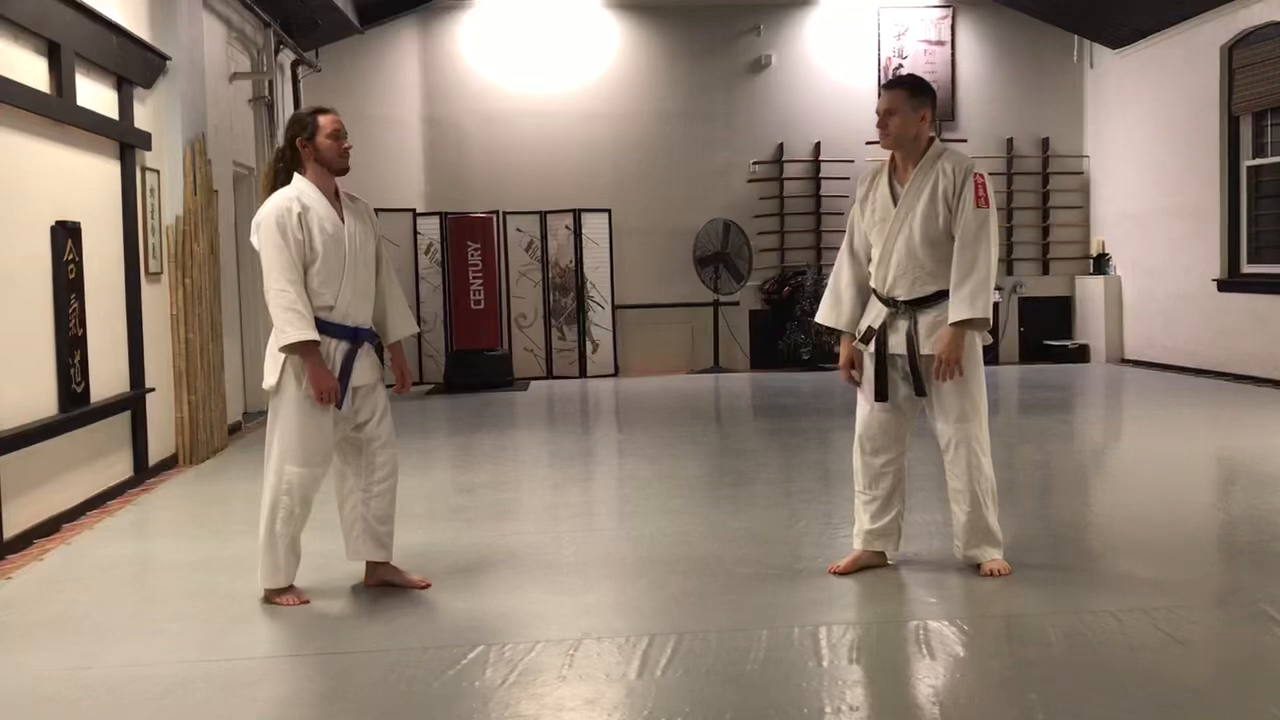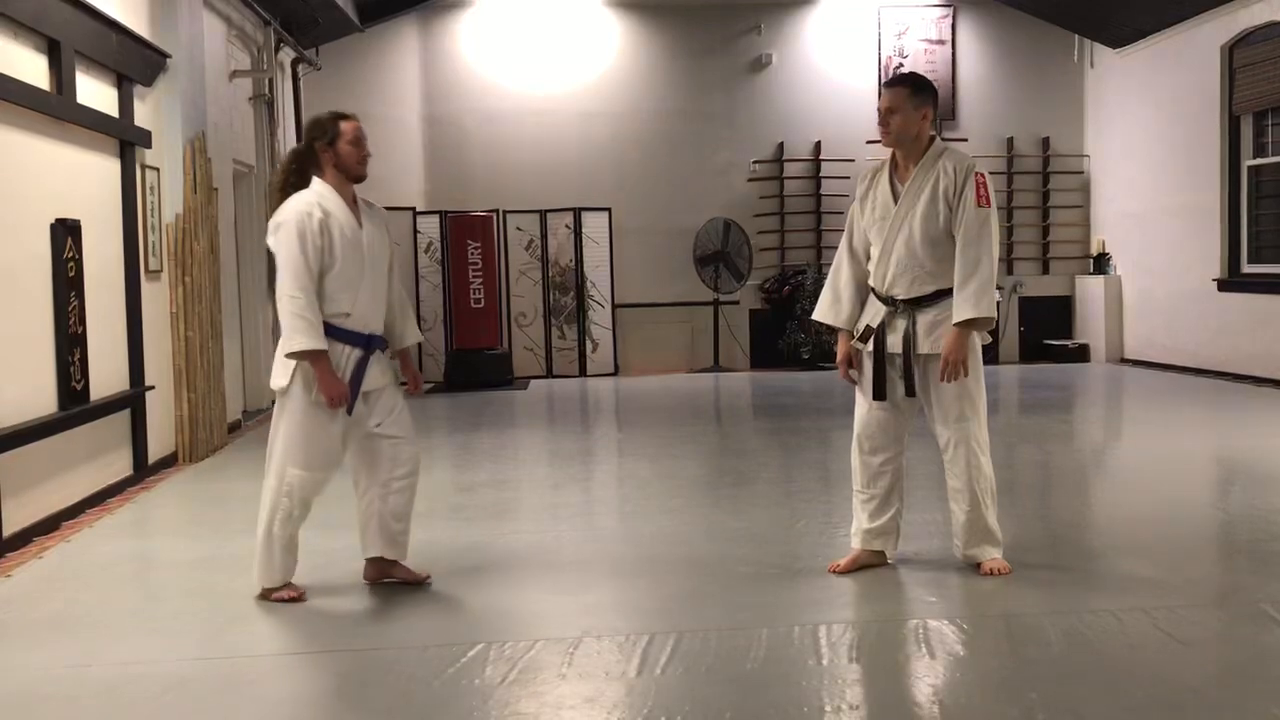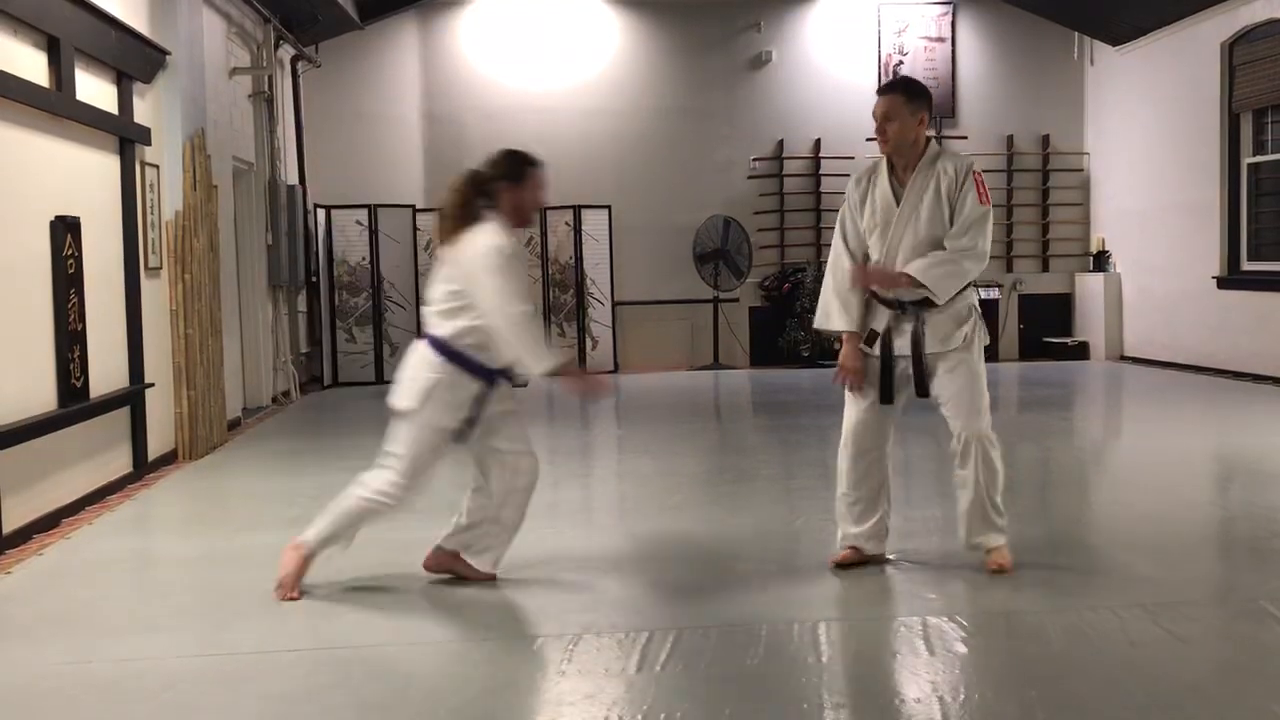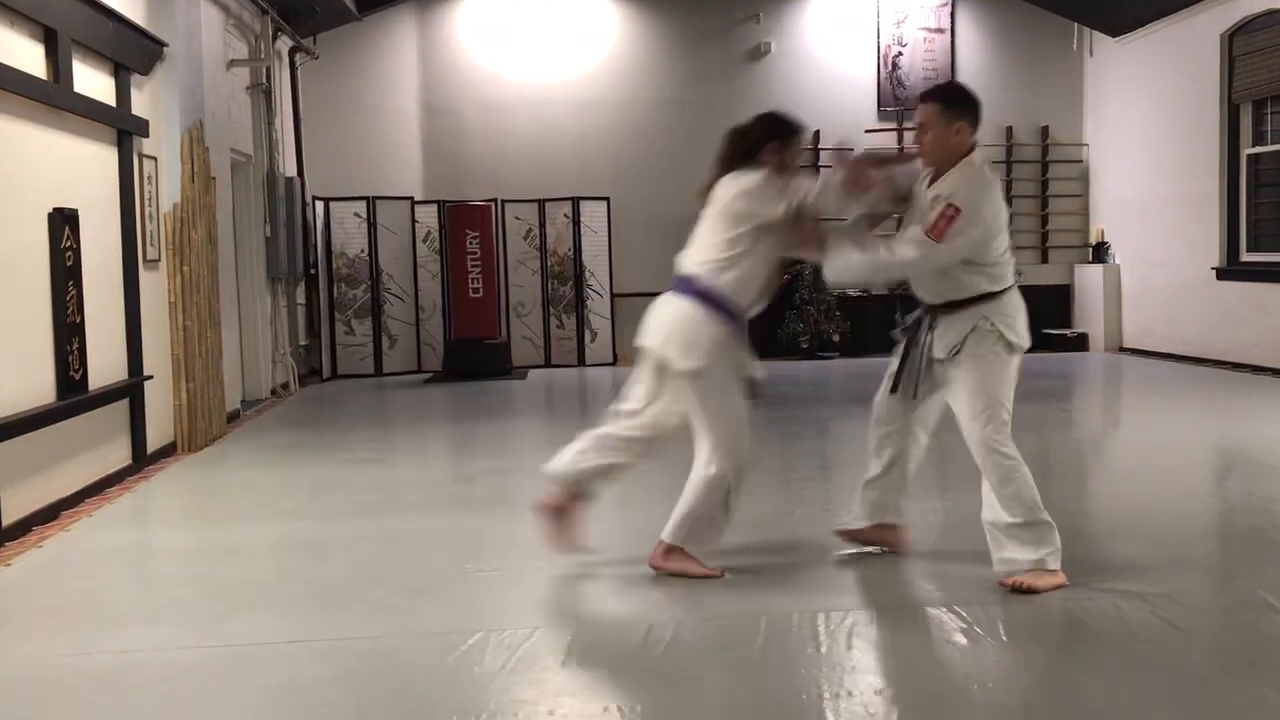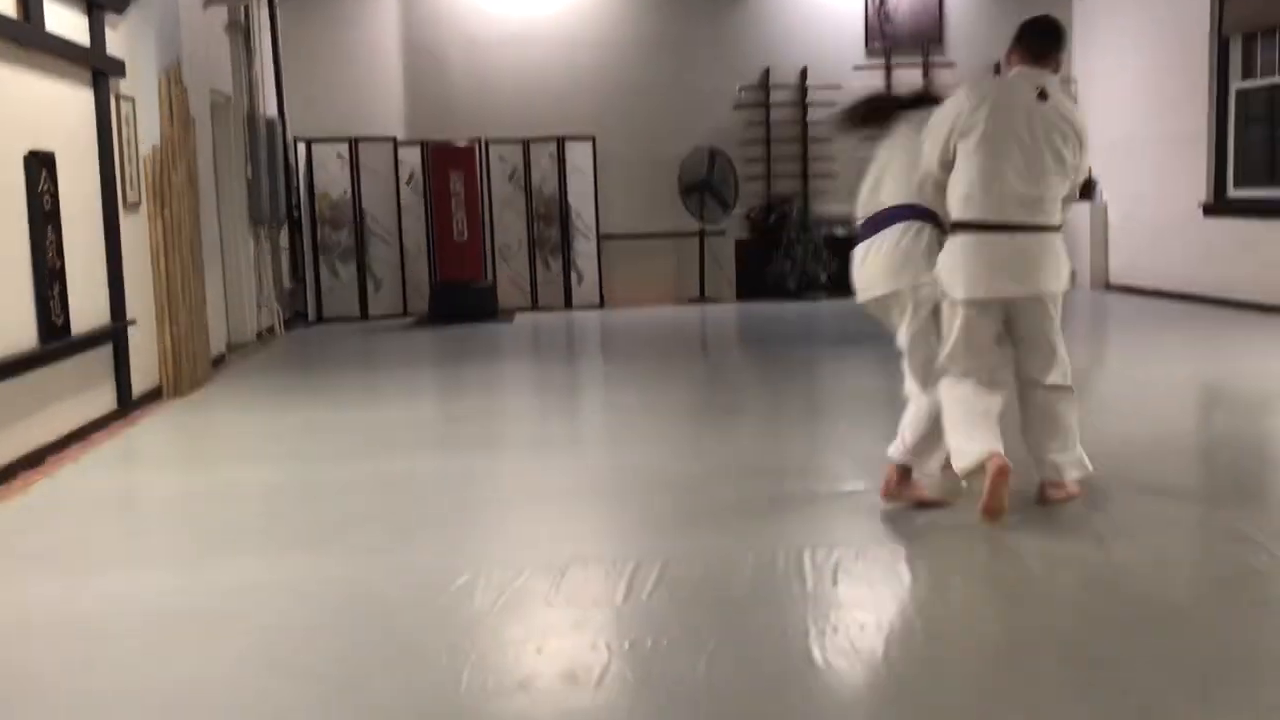
dt=0.4s
person 1, frame 1
left shoulder: (960, 174)
right shoulder: (872, 183)
left elbow: (974, 256)
right elbow: (854, 260)
left wrist: (957, 330)
right wrist: (847, 334)
left hip: (941, 325)
right hip: (882, 326)
left knee: (963, 439)
right knee: (874, 438)
left ankle: (983, 547)
right ankle: (872, 543)
person 1, frame 2
left shoulder: (960, 173)
right shoulder: (872, 182)
left elbow: (975, 256)
right elbow: (853, 257)
left wrist: (962, 329)
right wrist: (845, 331)
left hip: (941, 323)
right hip: (881, 324)
left knee: (962, 439)
right knee: (873, 437)
left ankle: (982, 547)
right ankle: (872, 542)
person 1, frame 3
left shoulder: (958, 174)
right shoulder: (863, 184)
left elbow: (970, 252)
right elbow: (842, 262)
left wrist: (901, 275)
right wrist: (849, 338)
left hip: (945, 323)
right hip: (879, 323)
left knee: (971, 429)
right knee: (861, 433)
left ankle: (990, 538)
right ankle: (862, 540)
person 1, frame 4
left shoulder: (965, 196)
right shoulder: (954, 168)
left elbow: (897, 258)
left wrist: (829, 260)
right wrist: (880, 184)
left hip: (980, 328)
right hip: (943, 322)
left knee: (987, 437)
right knee: (893, 412)
left ankle: (1043, 562)
right ankle: (884, 521)
person 1, frame 5
left shoulder: (972, 98)
right shoulder: (1069, 118)
left elbow: (933, 167)
left hip: (973, 257)
right hip: (1039, 256)
left knee: (965, 376)
right knee: (1045, 373)
left ankle: (987, 456)
right ankle: (1056, 475)
person 2, frame 1
left shoulder: (359, 210)
right shoulder: (283, 209)
left elbow: (382, 282)
right elbow: (284, 293)
left wrist: (395, 348)
right wrist: (314, 363)
left hip: (358, 355)
right hip: (307, 356)
left knee: (375, 461)
right knee: (296, 471)
left ankle: (377, 562)
right ankle: (277, 580)
person 2, frame 2
left shoulder: (372, 215)
right shoulder: (303, 212)
left elbow: (391, 292)
right elbow: (295, 297)
left wrist: (405, 356)
right wrist: (323, 368)
left hip: (370, 360)
right hip: (319, 358)
left knee: (397, 458)
right knee: (299, 473)
left ankle: (382, 558)
right ankle: (274, 576)
person 2, frame 3
left shoulder: (505, 243)
right shoulder: (488, 249)
right elbow: (510, 322)
right wrist: (567, 370)
left hip: (480, 382)
right hip: (442, 378)
left knee: (515, 468)
right knee: (394, 479)
left ankle: (456, 553)
right ankle: (305, 547)
person 2, frame 4
left shoulder: (748, 192)
right shoulder: (752, 187)
right elbow: (820, 195)
left hip: (675, 320)
right hip: (697, 329)
left knee: (634, 419)
right knee: (726, 451)
left ankle: (564, 490)
right ankle: (672, 548)
person 2, frame 5
left shoulder: (890, 148)
right shoulder: (929, 125)
left hip: (870, 258)
right hip: (906, 252)
left knee: (924, 368)
right knee: (937, 373)
right ankle: (900, 477)
